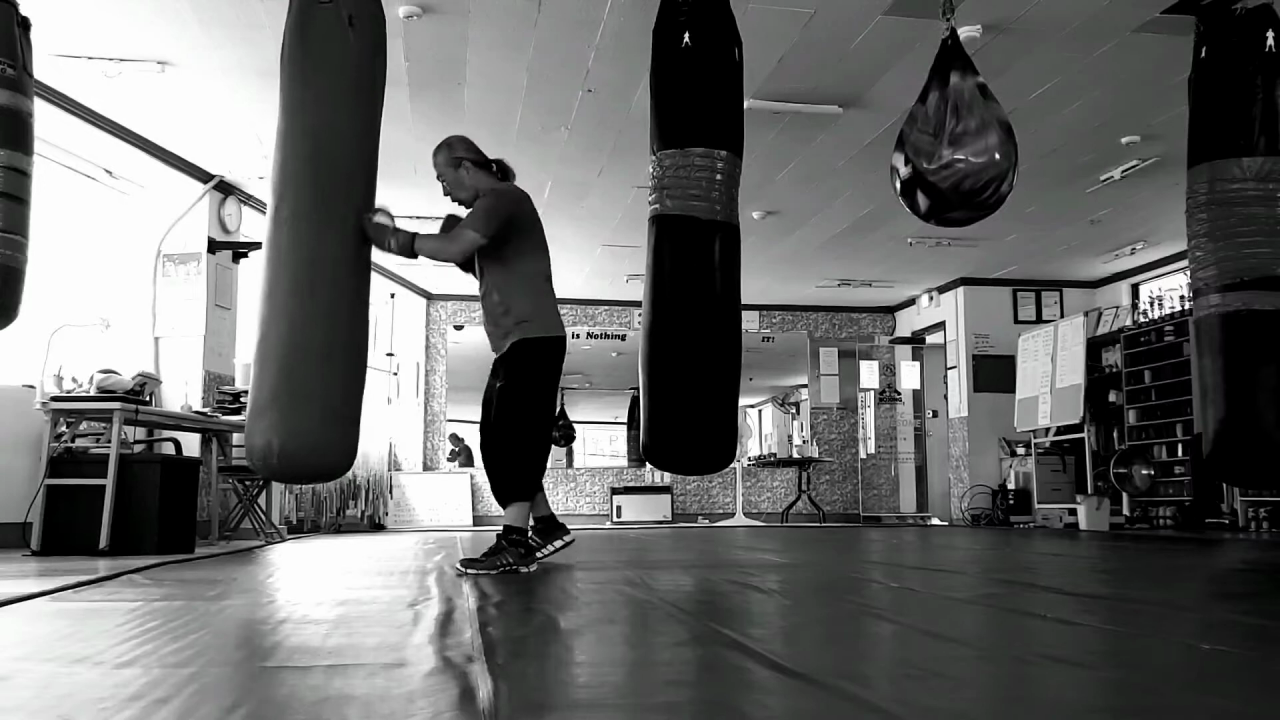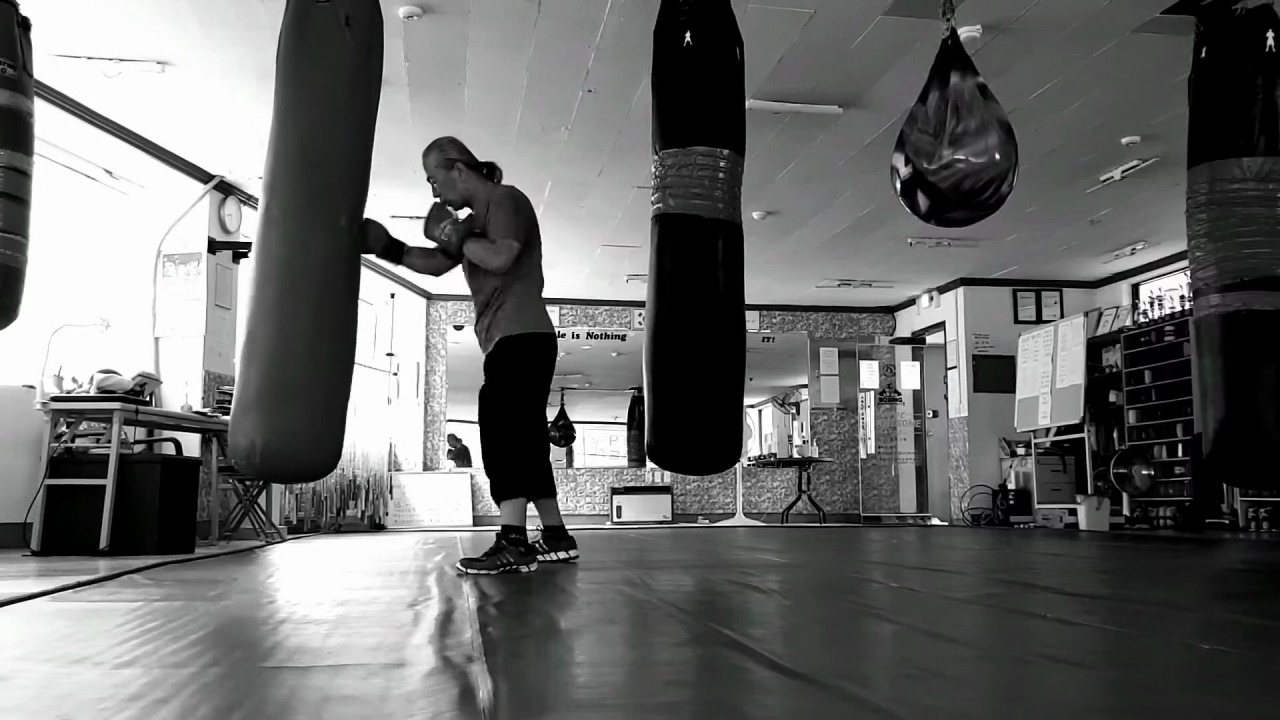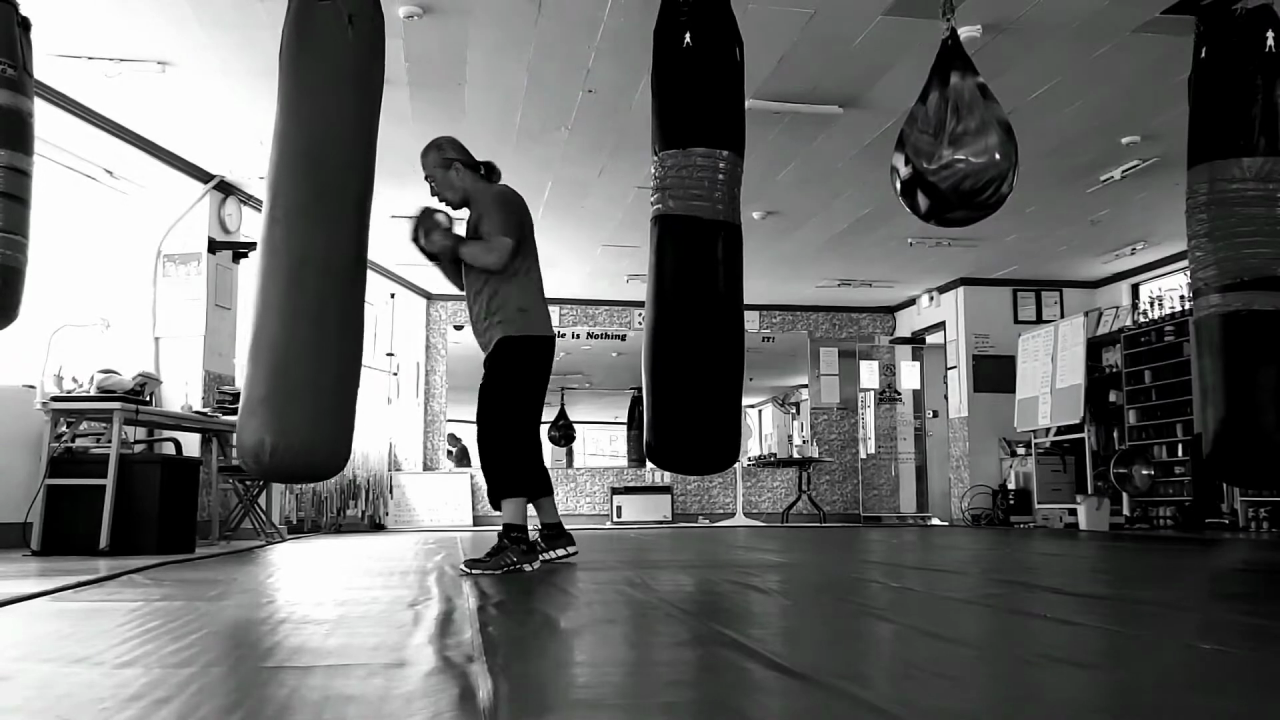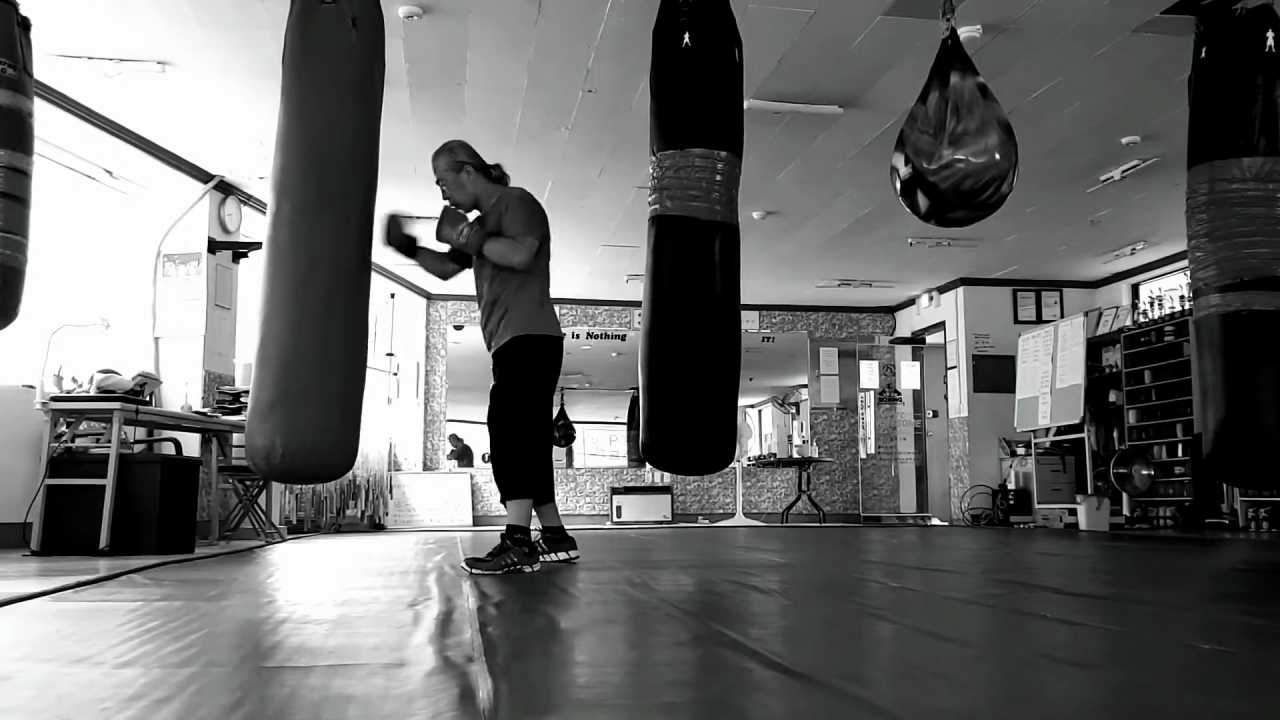
dt=0.7s
person 1, frame 1
left shoulder: (504, 197)
right shoulder: (487, 210)
left elbow: (455, 248)
right elbow: (489, 268)
left wrist: (403, 240)
left hip: (532, 339)
right hip: (518, 343)
left knee: (514, 438)
right knee: (502, 439)
left ankle: (514, 542)
right ankle: (545, 527)
person 1, frame 2
left shoulder: (507, 200)
right shoulder: (478, 217)
left elbow: (499, 259)
right elbow: (438, 263)
left wrist: (454, 238)
right wrist: (388, 246)
left hip: (520, 339)
right hip: (508, 343)
left knee: (506, 438)
right knee: (523, 443)
left ankle: (512, 543)
right ankle: (554, 536)
person 1, frame 3
left shoulder: (500, 200)
right shoulder: (481, 215)
left elbow: (496, 257)
right elbow: (469, 282)
left wrist: (446, 241)
right wrist: (441, 255)
left hip: (518, 339)
right hip: (509, 342)
left knee: (501, 433)
right knee: (516, 438)
left ankle: (515, 541)
right ankle: (554, 534)
person 1, frame 4
left shoulder: (517, 202)
right shoulder: (488, 216)
left elbow: (521, 254)
right elbow: (448, 266)
left wrist: (471, 237)
right wrist: (406, 242)
left hip: (528, 338)
right hip: (517, 342)
left knee: (511, 435)
right knee: (527, 440)
left ankle: (517, 541)
right ankle: (554, 536)
